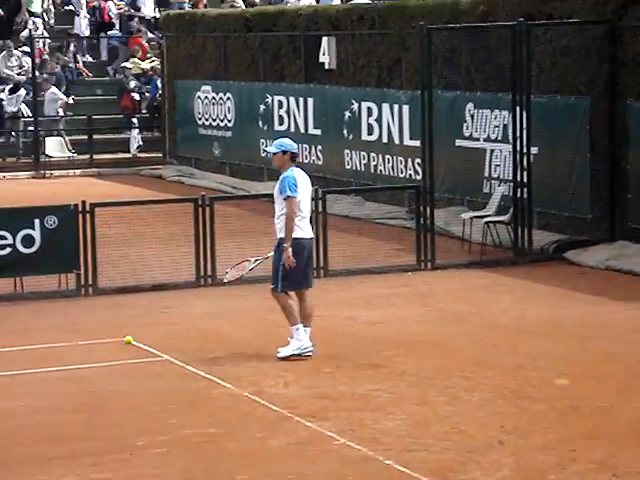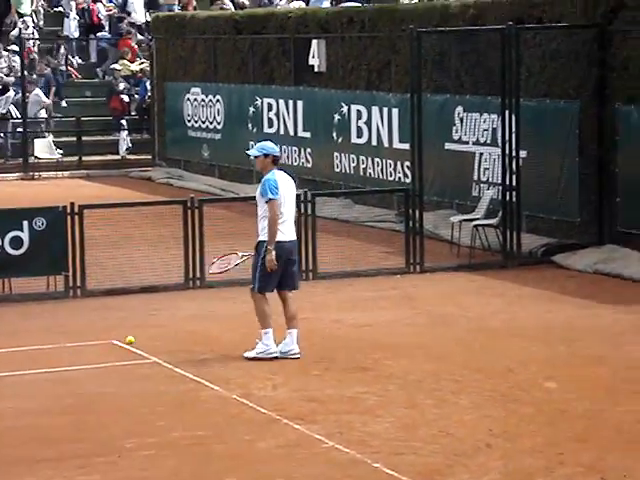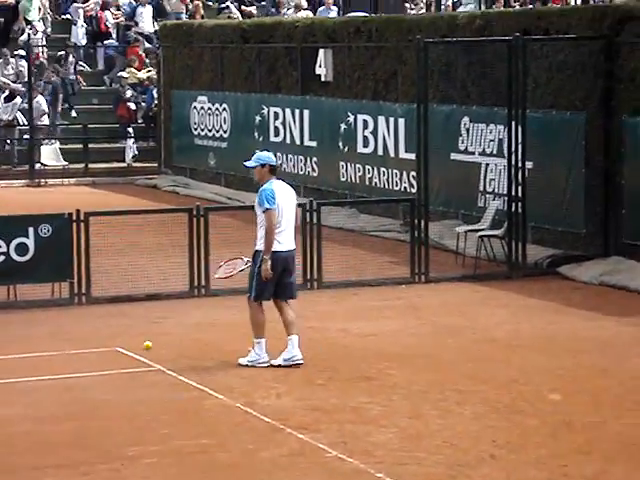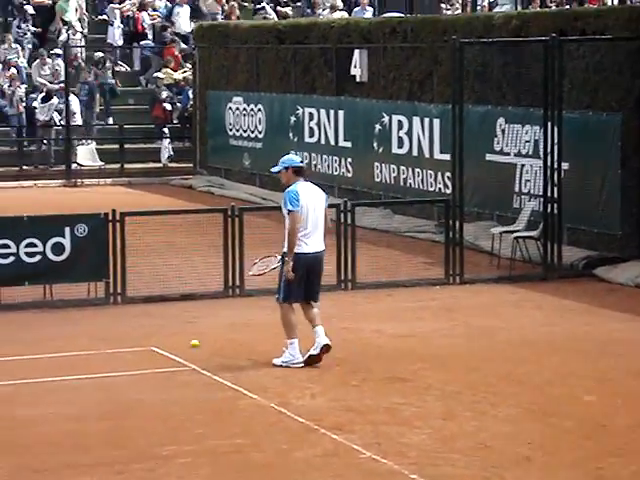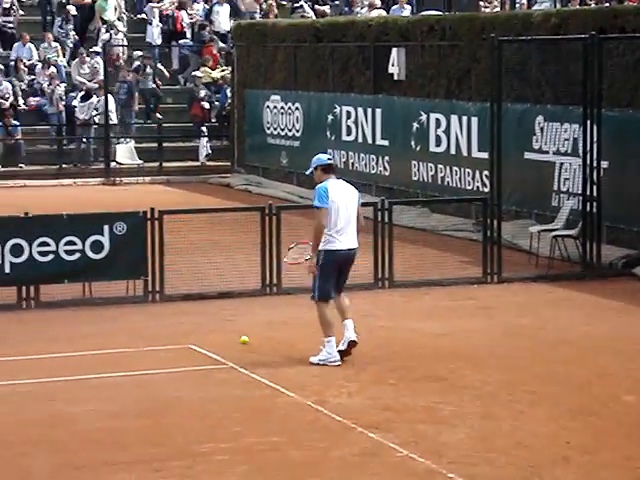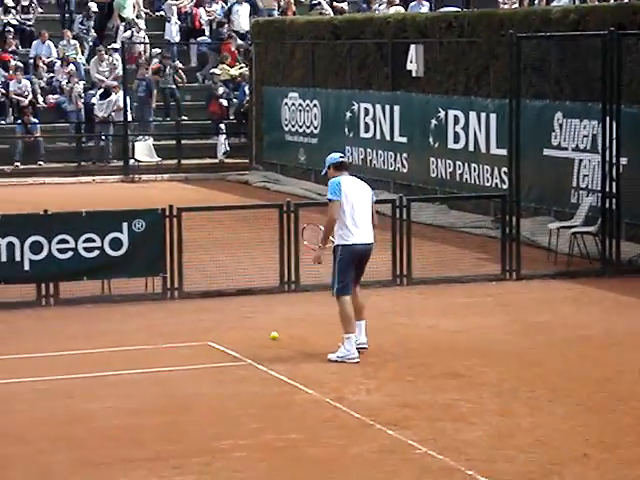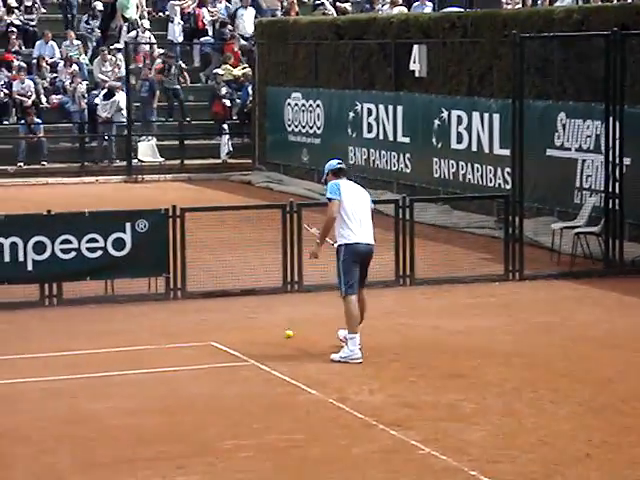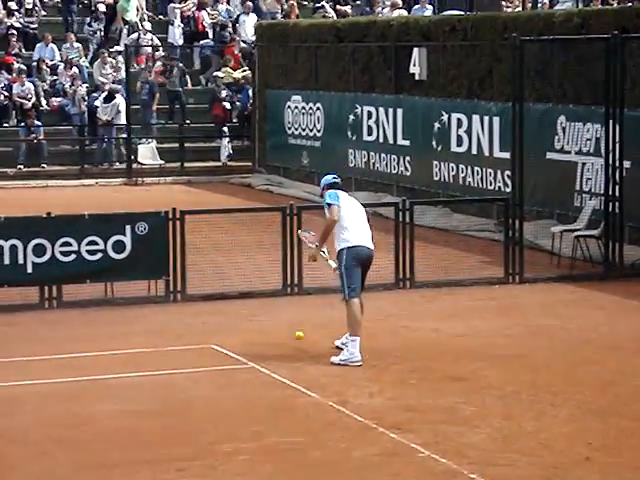
dt=0.1s
person 1, frame 1
left shoulder: (287, 178)
right shoulder: (302, 176)
left elbow: (291, 213)
left wrist: (286, 246)
left hip: (292, 241)
right hip: (306, 239)
left knee: (280, 291)
right knee: (301, 291)
left ankle: (300, 339)
right ankle: (304, 341)
person 1, frame 2
left shoulder: (269, 180)
right shoulder: (287, 179)
left elbow: (274, 216)
left wrist: (270, 249)
left hip: (274, 243)
right hip: (290, 241)
left knee: (258, 292)
right knee: (286, 293)
left ankle: (267, 344)
right ankle: (291, 344)
person 1, frame 3
left shoulder: (266, 190)
right shoulder: (289, 190)
left elbow: (270, 225)
left wrist: (265, 258)
left hip: (271, 252)
right hip: (289, 251)
left knee: (255, 301)
right knee: (284, 302)
left ankle: (259, 354)
right ankle: (293, 351)
person 1, frame 4
left shoulder: (292, 192)
right shoulder: (319, 191)
left elbow: (294, 228)
right elbow: (326, 224)
left wrist: (288, 260)
left hip: (299, 254)
right hip: (318, 252)
left knee: (285, 302)
right knee: (308, 302)
left ankle: (293, 354)
right ankle: (321, 338)
person 1, frame 5
left shoulder: (323, 188)
right shoulder: (352, 189)
left elbow: (320, 224)
right elbow: (359, 222)
left wrist: (313, 254)
left hip: (330, 250)
right hip: (351, 247)
left knee: (322, 299)
right knee: (337, 293)
left ankle: (330, 352)
right ankle: (349, 334)
person 1, frame 6
left shoulder: (336, 183)
right shoulder: (365, 186)
left elbow: (332, 217)
right elbow: (373, 220)
left wrist: (321, 246)
left hip: (347, 244)
right hip: (367, 243)
left knee: (343, 295)
right knee: (353, 286)
left ankle: (349, 349)
right ankle: (360, 336)
person 1, frame 7
left shoulder: (335, 185)
right shoulder: (363, 190)
left elbow: (332, 215)
left wrist: (319, 242)
left hip: (350, 244)
right hip: (368, 244)
left knee: (349, 295)
right knee: (357, 290)
left ankle: (352, 349)
right ankle: (353, 334)
person 1, frame 8
left shoulder: (332, 194)
right shoulder: (355, 202)
left elbow: (333, 218)
left wrist: (318, 247)
left hip: (350, 249)
right hip: (368, 249)
left knee: (351, 298)
right knee: (355, 295)
left ankle: (353, 352)
right ankle: (350, 339)
